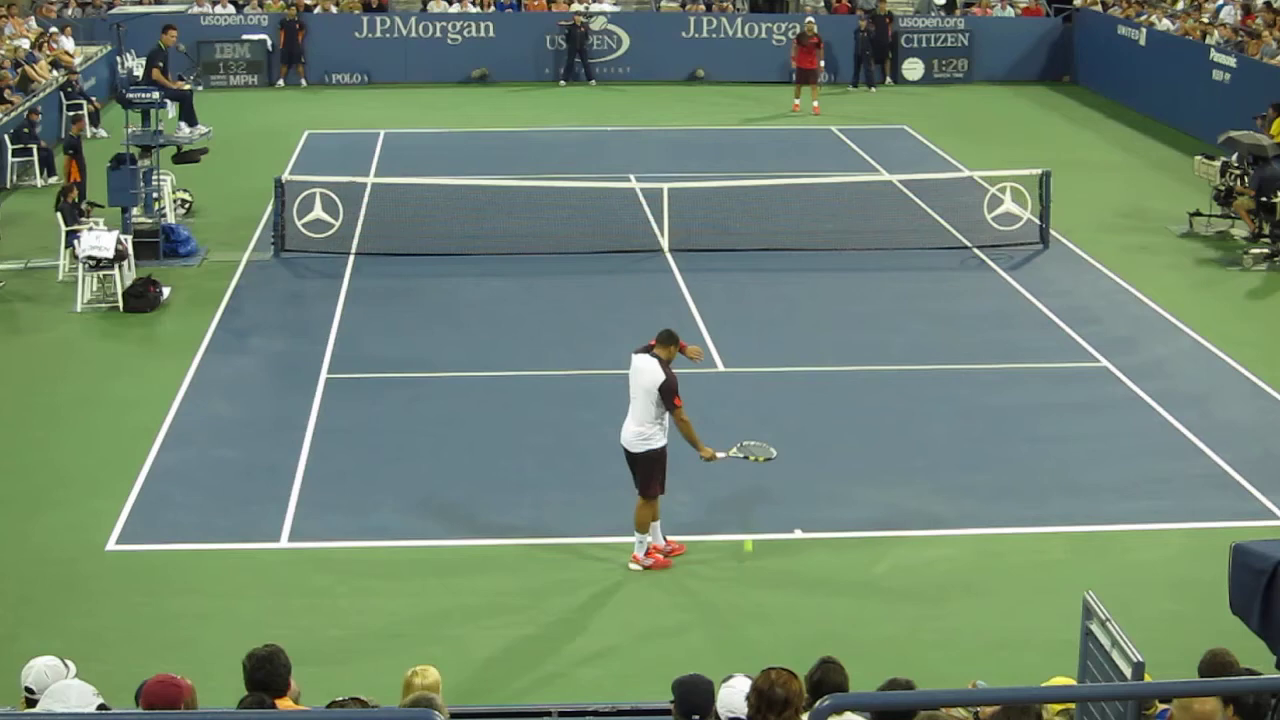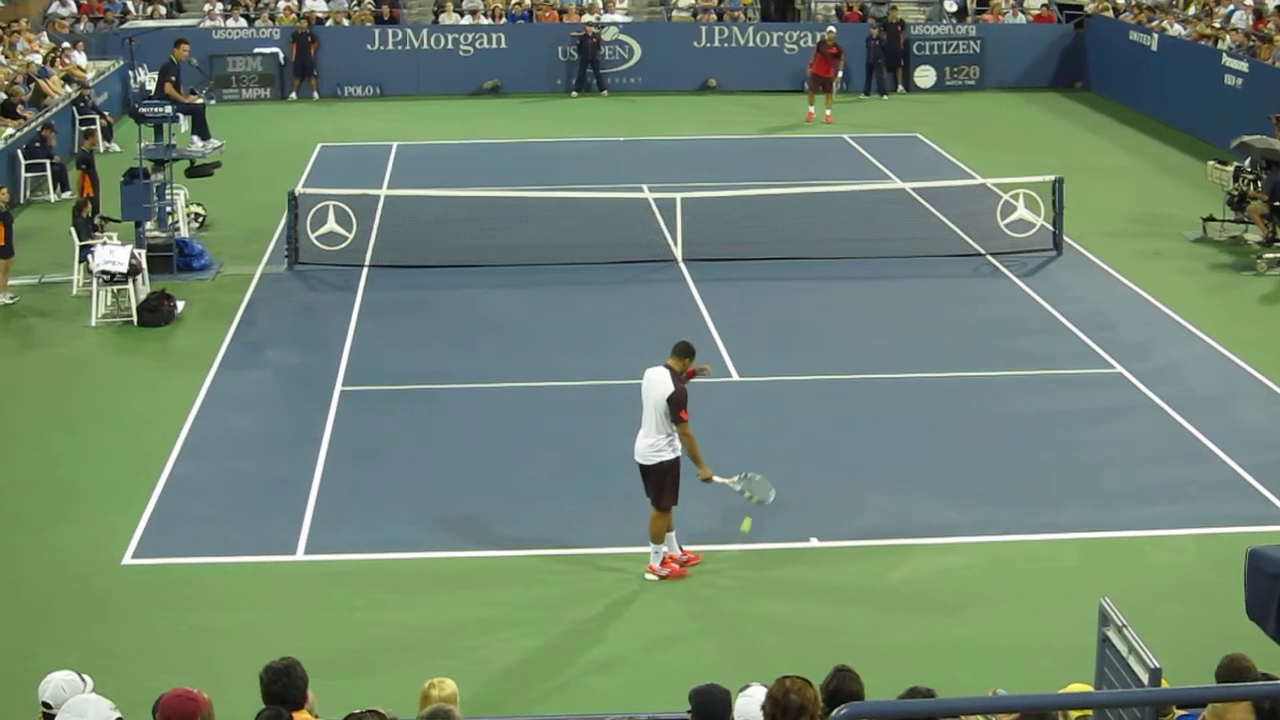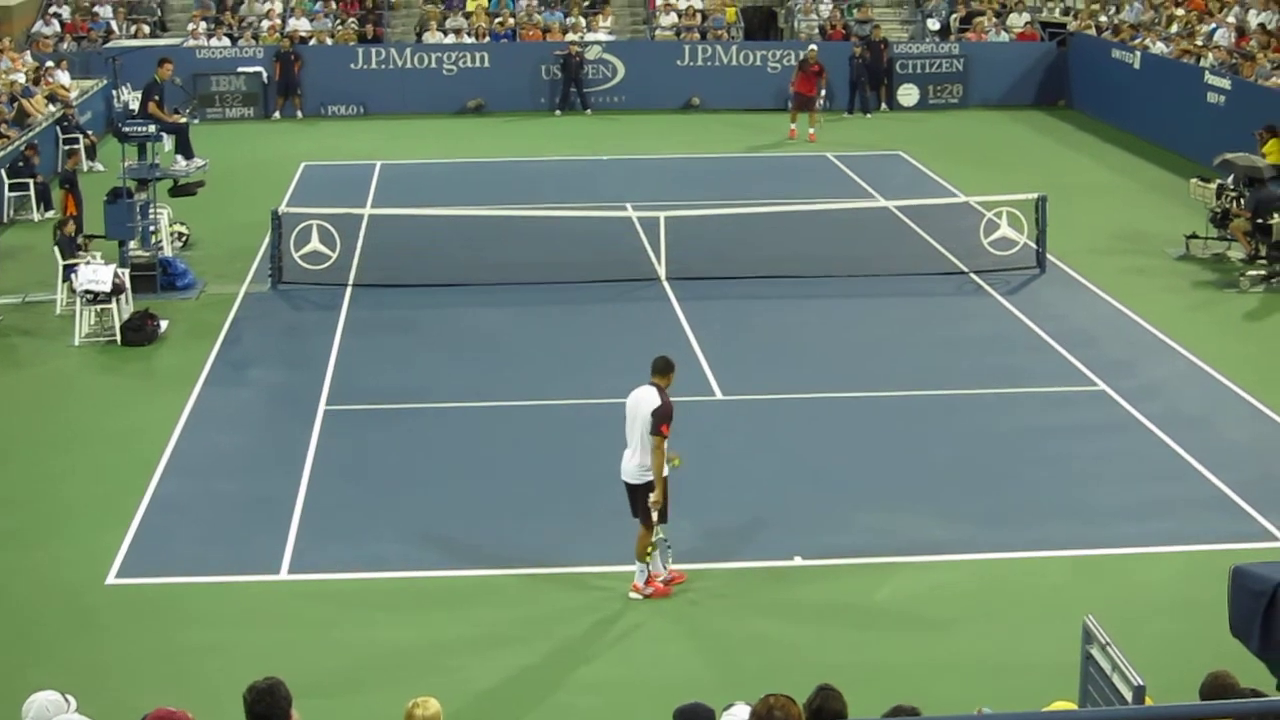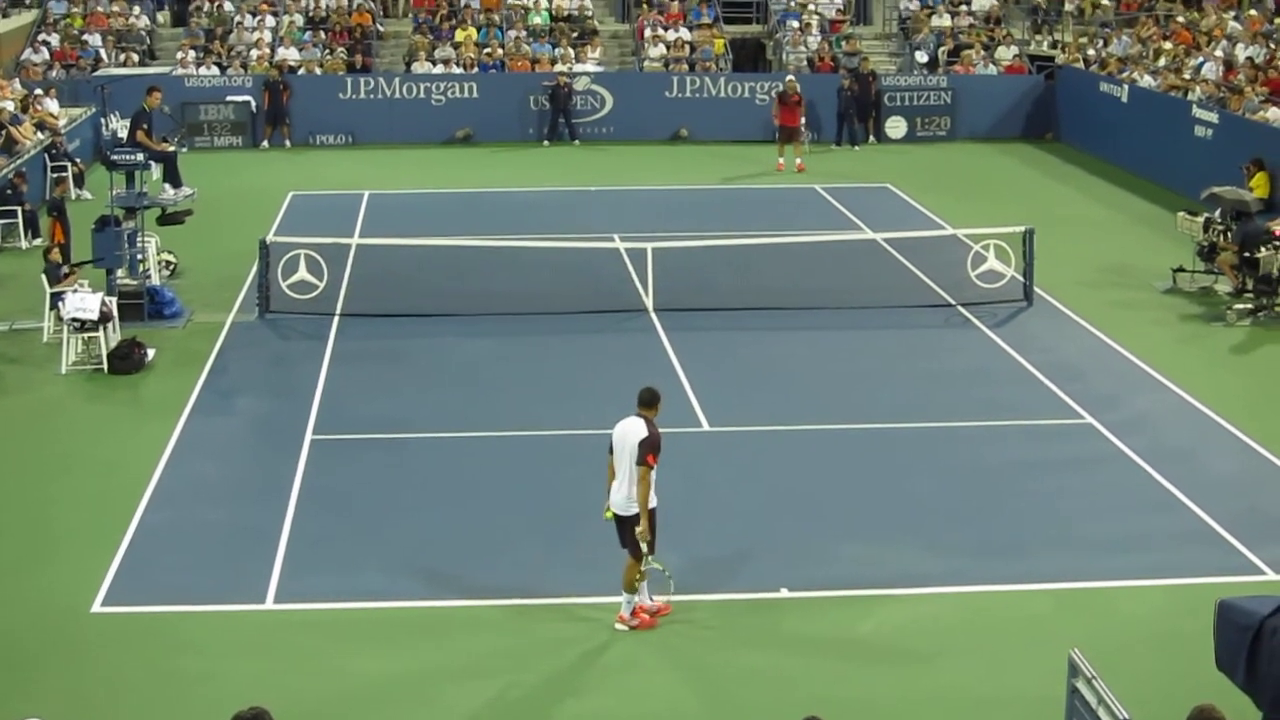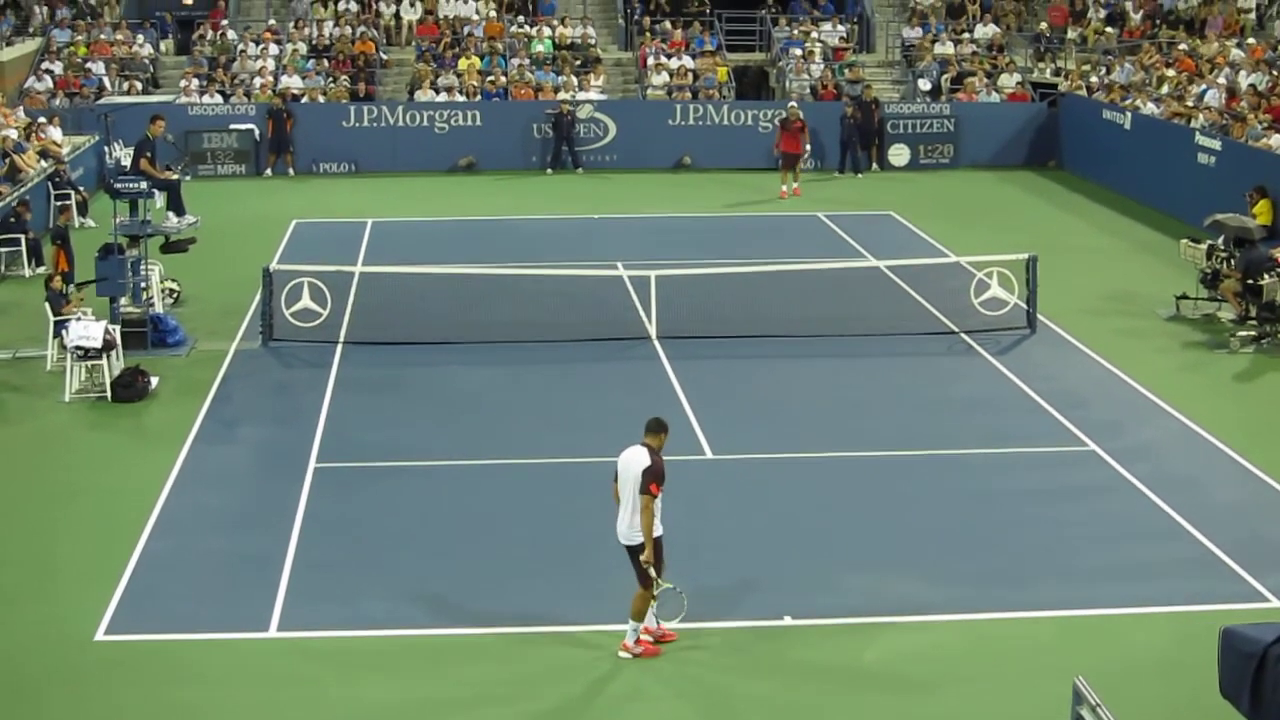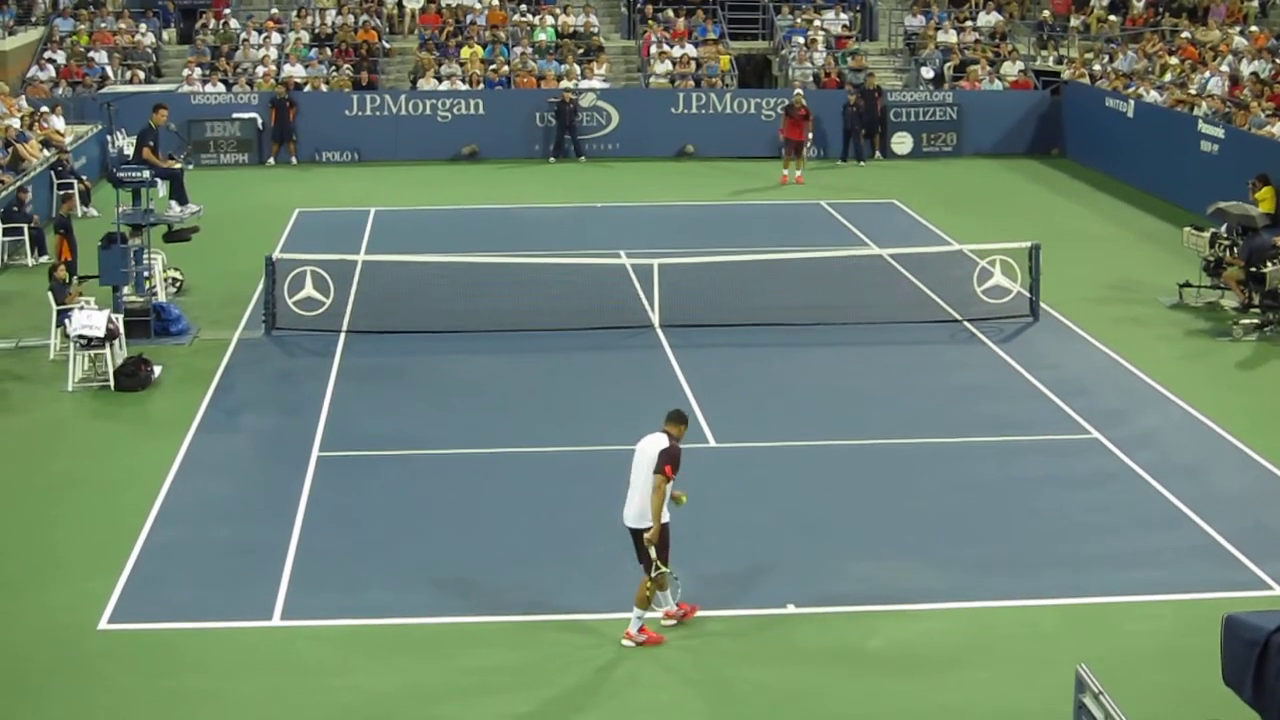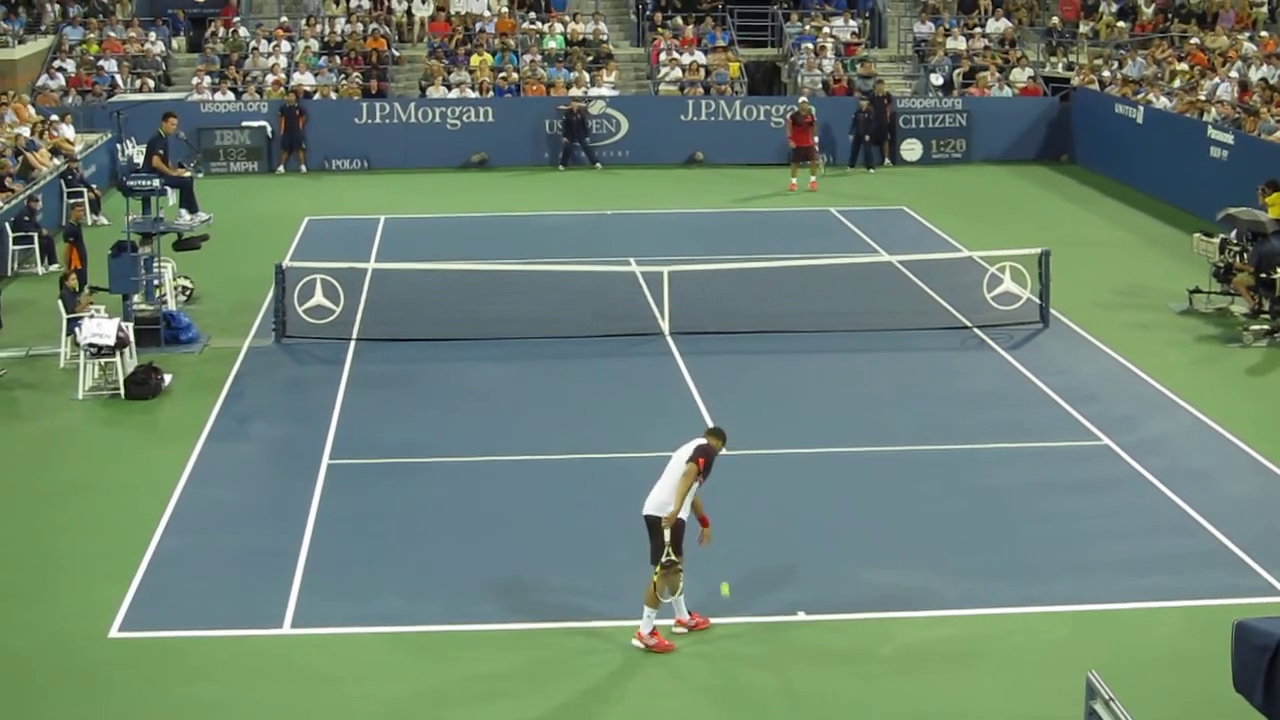
dt=0.4s
person 1, frame 1
left shoulder: (638, 358)
right shoulder: (666, 377)
left elbow: (656, 343)
right elbow: (680, 419)
left wrist: (684, 348)
right wrist: (701, 449)
left hip: (631, 438)
right hip: (649, 444)
left knee: (651, 494)
right knee: (647, 497)
left ankle: (658, 542)
right ankle: (640, 555)
person 1, frame 2
left shoulder: (651, 372)
right shoulder: (677, 389)
right elbow: (684, 433)
left wrist: (695, 372)
right wrist: (701, 466)
left hip: (644, 450)
right hip: (662, 455)
left knee: (664, 506)
right knee: (661, 509)
left ankle: (674, 553)
right ankle: (655, 565)
person 1, frame 3
left shoulder: (635, 394)
right shoulder: (662, 403)
right elbow: (656, 447)
left wrist: (666, 456)
right wrist: (659, 488)
left hip: (629, 469)
right hip: (647, 474)
left knee: (649, 525)
right knee: (648, 527)
left ankle: (658, 572)
right ankle: (640, 584)
person 1, frame 4
left shoulder: (621, 425)
right shoulder: (650, 435)
left elbow: (611, 465)
right elbow: (643, 477)
left wrist: (610, 498)
right wrist: (644, 519)
left hip: (619, 502)
right hip: (637, 505)
left knee: (638, 556)
right knee: (636, 558)
left ankle: (644, 603)
right ankle: (626, 615)
person 1, frame 5
left shoulder: (626, 454)
right shoulder: (654, 463)
left elbow: (617, 493)
right elbow: (646, 506)
right wrist: (649, 547)
left hip: (625, 529)
right hip: (642, 534)
left knee: (655, 575)
right knee: (647, 586)
left ankle: (649, 627)
right ankle: (630, 643)
person 1, frame 6
left shoulder: (647, 440)
right shoulder: (671, 448)
right elbow: (658, 486)
left wrist: (671, 495)
right wrist: (655, 526)
left hip: (633, 515)
right hip: (648, 520)
left knee: (658, 566)
right knee: (653, 574)
left ankle: (671, 610)
right ankle: (634, 631)
person 1, frame 7
left shoulder: (690, 447)
right shoulder: (706, 449)
right elbow: (688, 475)
left wrist: (705, 524)
right wrist: (676, 510)
left hip: (655, 509)
right hip: (666, 513)
left knee: (674, 565)
right knee: (664, 570)
left ankle: (683, 618)
right ankle: (645, 632)
